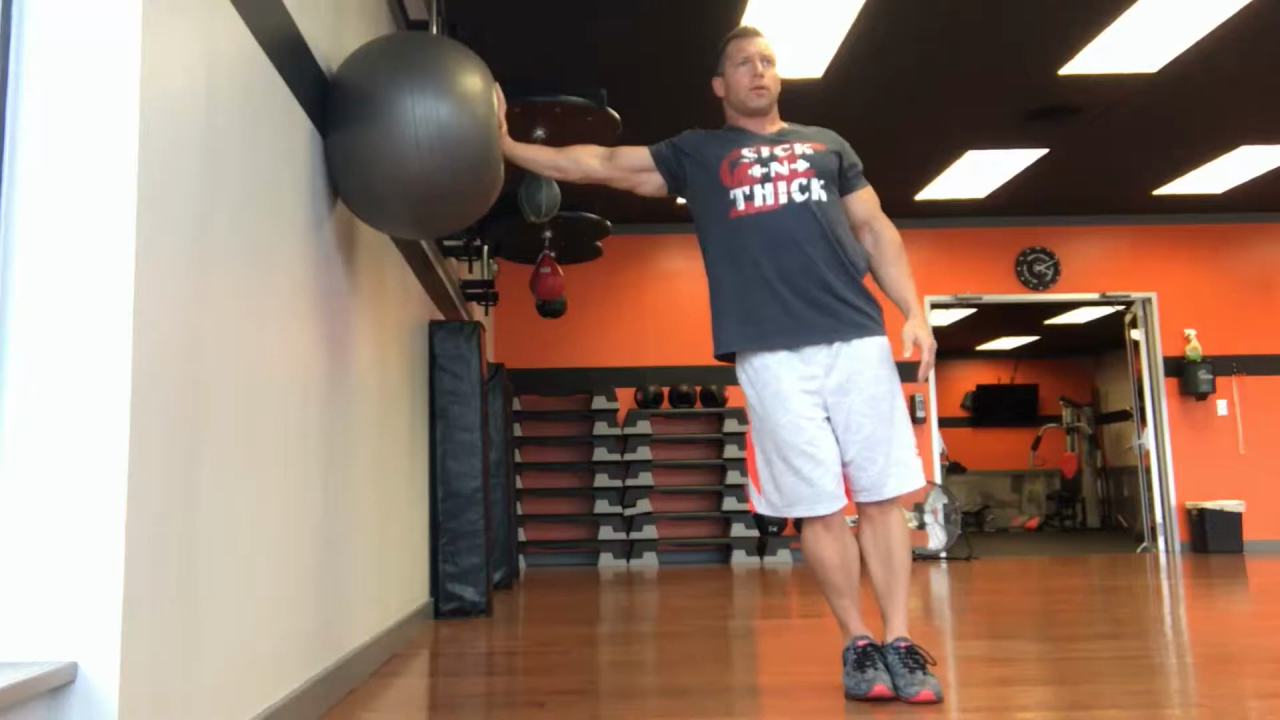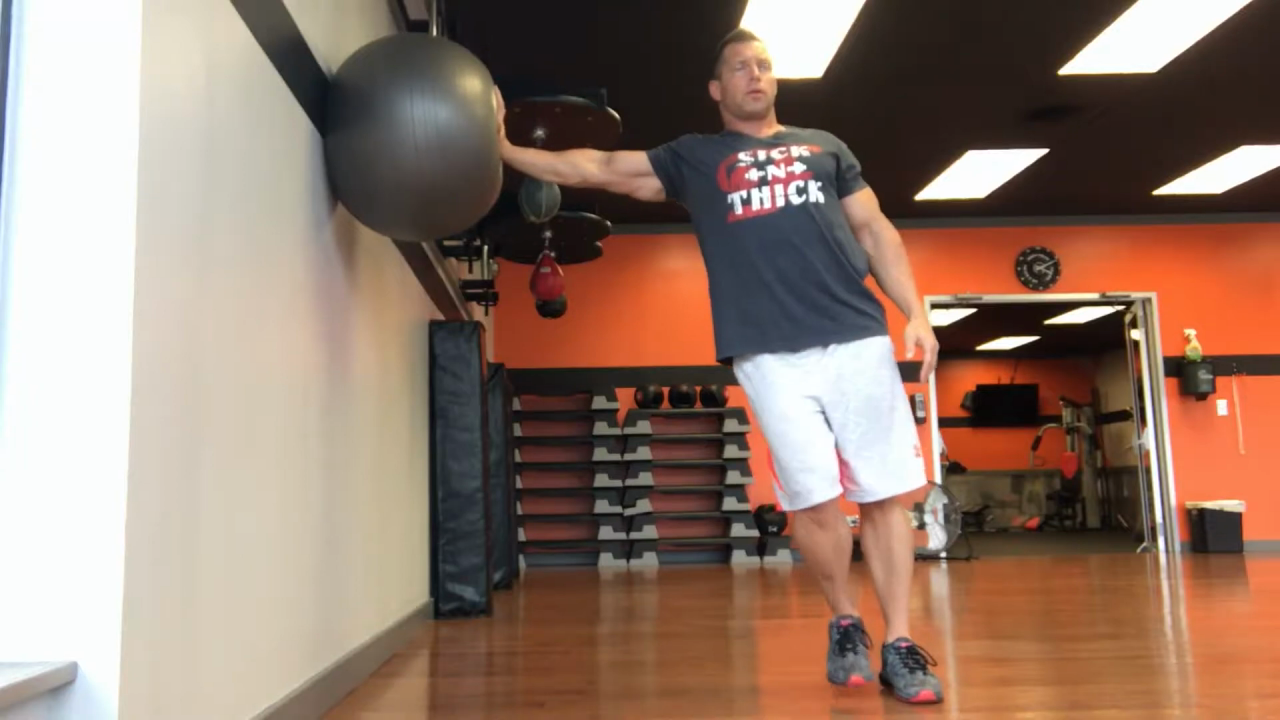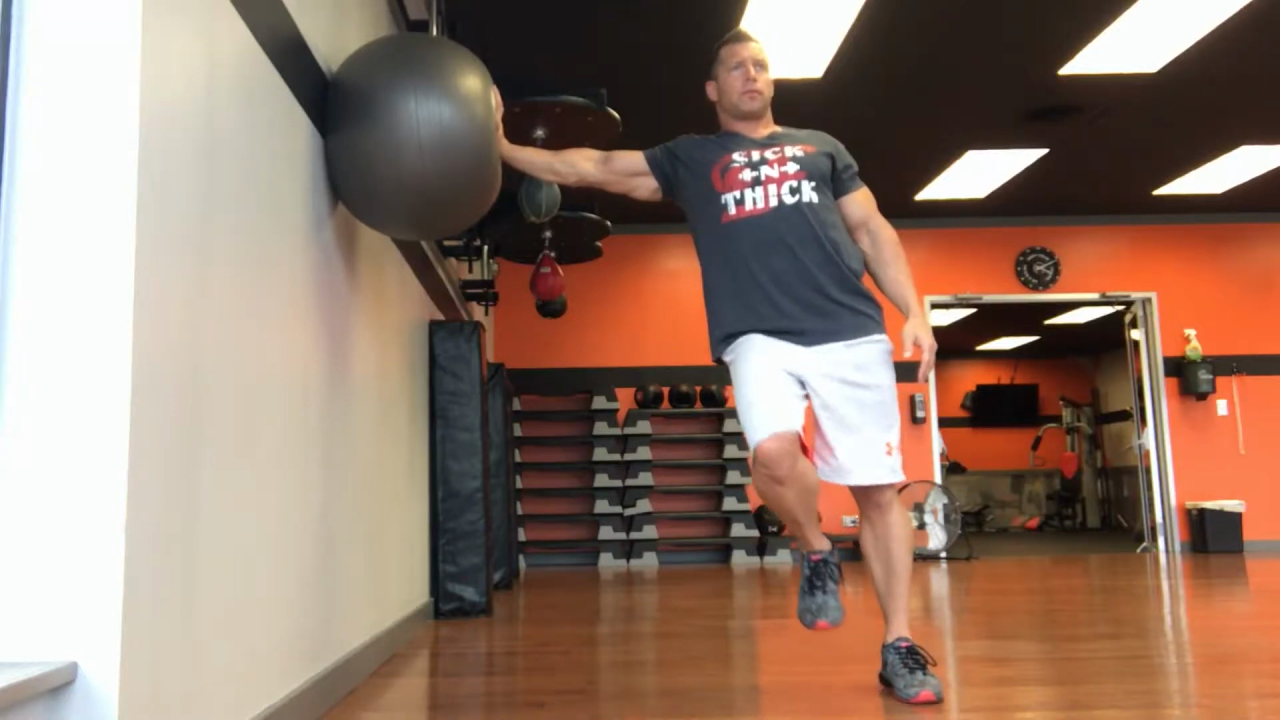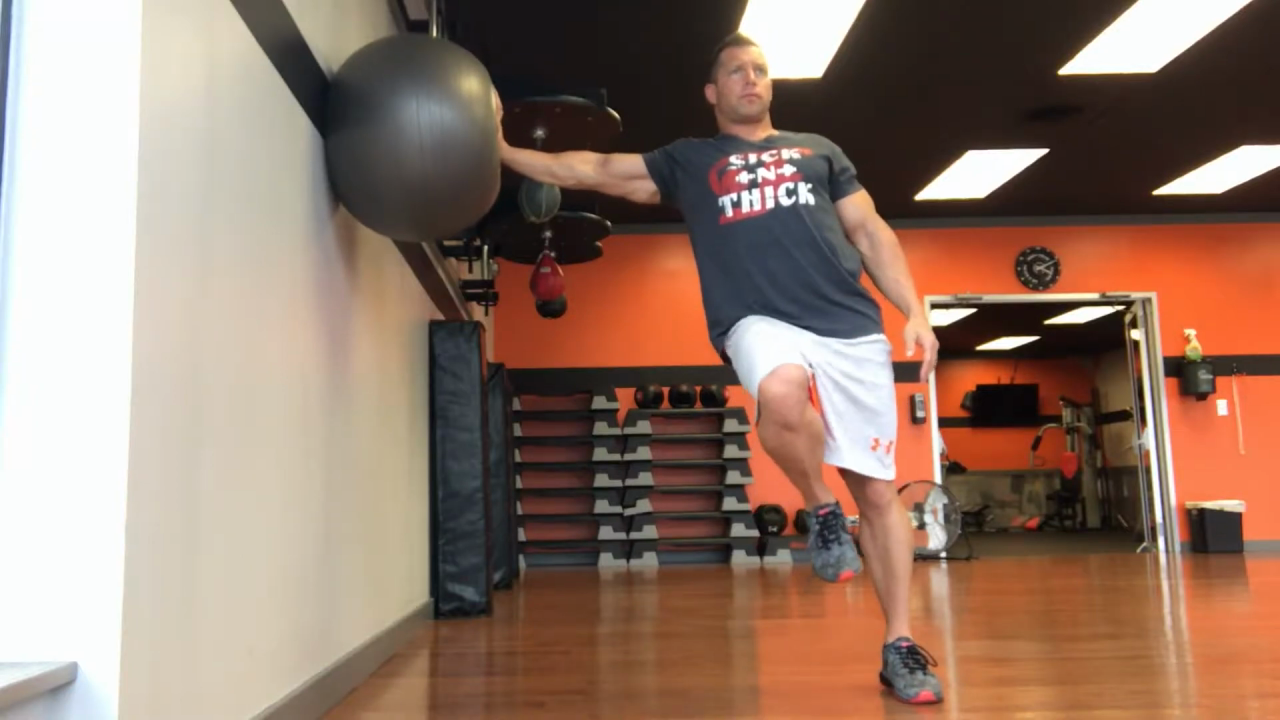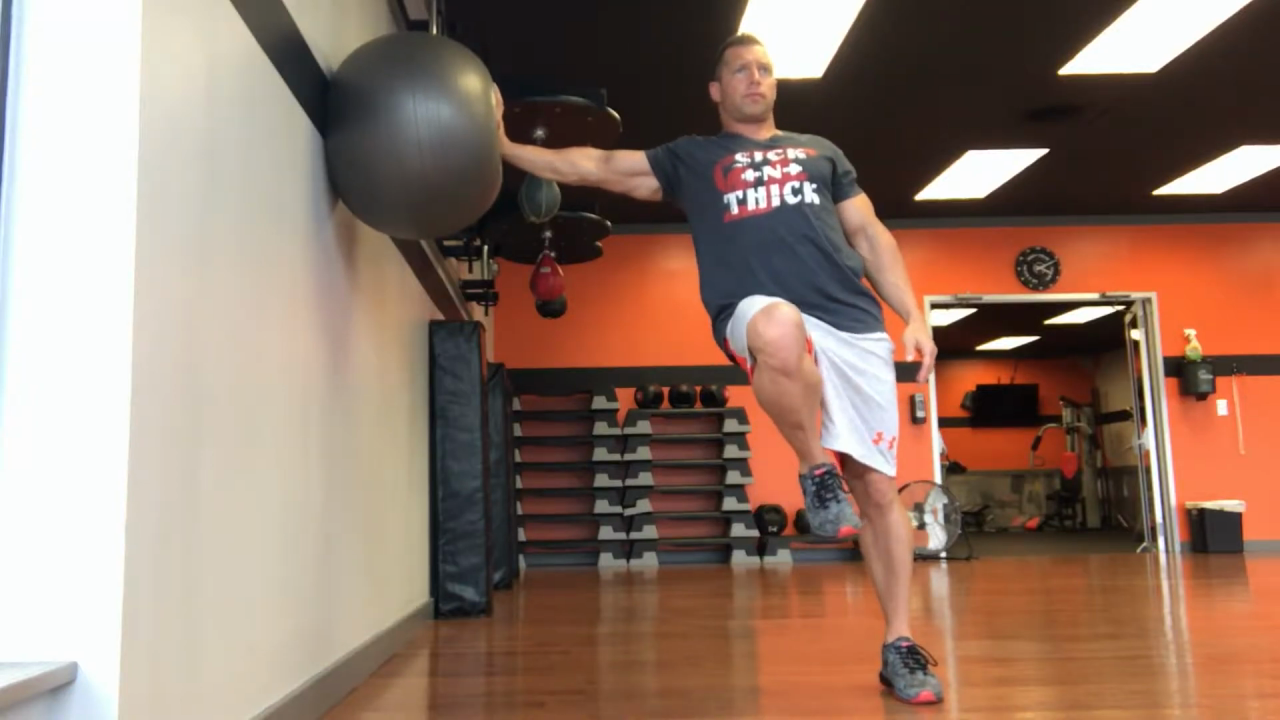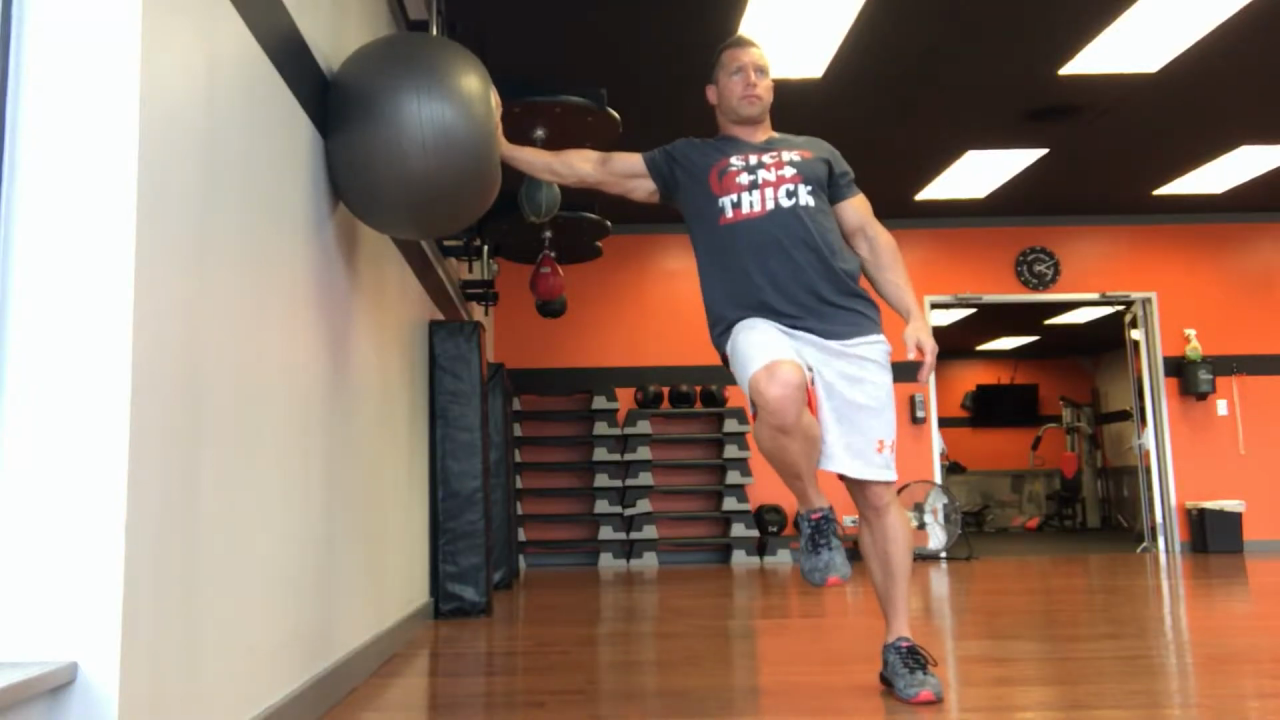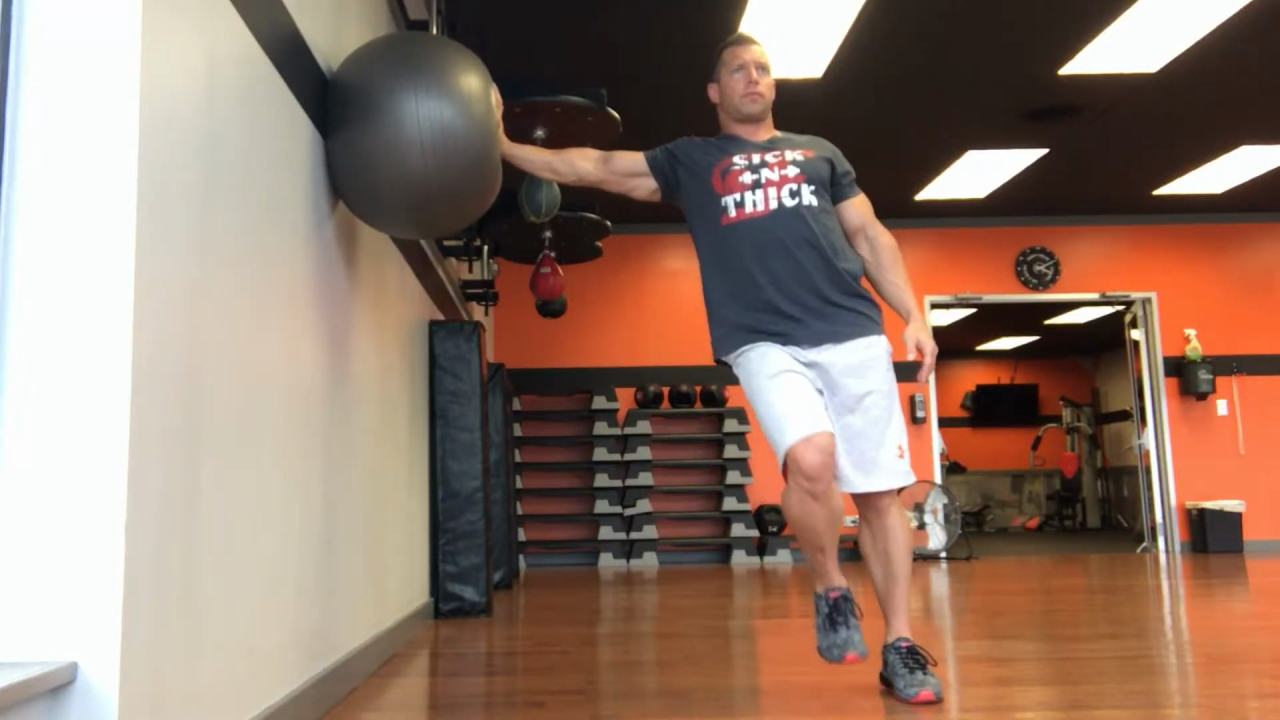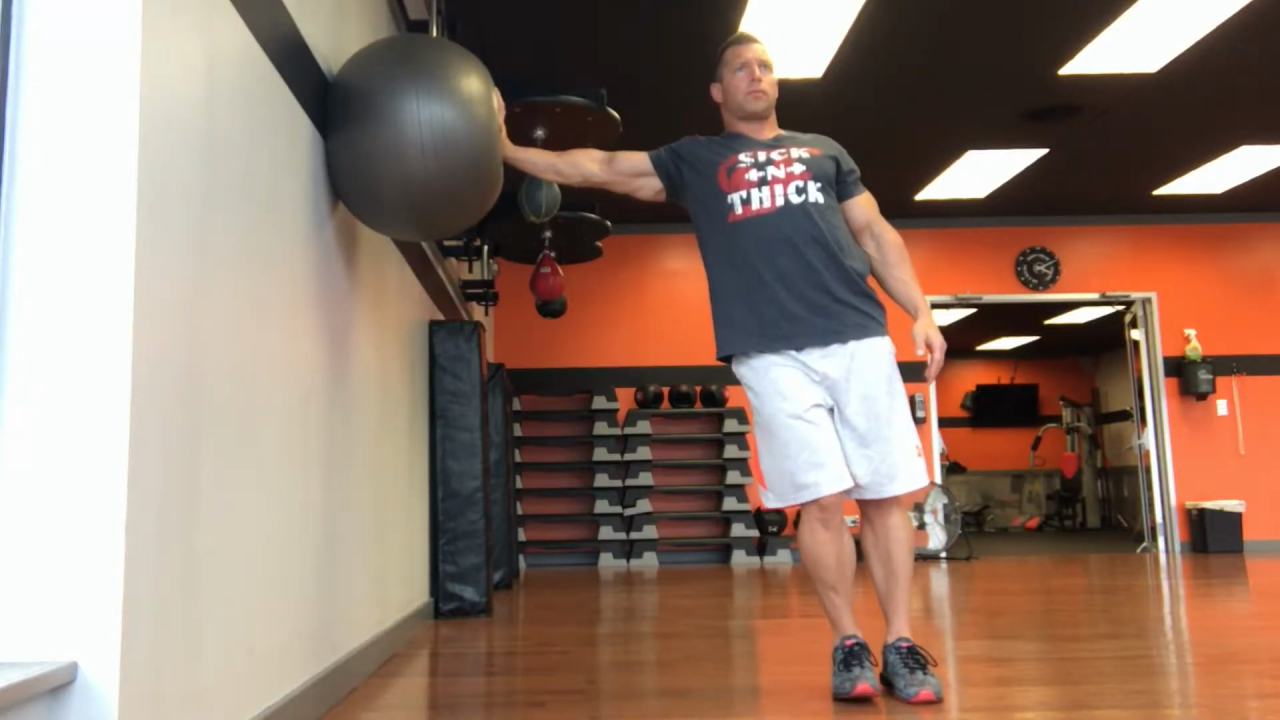
dt=0.5s
person 1, frame 1
left shoulder: (827, 144)
right shoulder: (696, 153)
left elbow: (875, 230)
right elbow: (601, 163)
left wrist: (914, 313)
right wrist: (505, 145)
left hip: (858, 339)
right hip: (771, 352)
left knee: (882, 496)
right knee: (820, 506)
left ankle: (900, 644)
right ankle: (858, 645)
person 1, frame 2
left shoulder: (825, 145)
right shoulder: (694, 158)
left elbow: (875, 230)
right elbow: (599, 168)
left wrist: (915, 313)
right wrist: (504, 149)
left hip: (859, 339)
right hip: (770, 352)
left knee: (885, 495)
right knee: (815, 498)
left ankle: (900, 646)
right ankle: (844, 622)
person 1, frame 3
left shoulder: (821, 146)
right shoulder: (690, 158)
left elbow: (872, 231)
right elbow: (595, 167)
left wrist: (913, 312)
right wrist: (502, 148)
left hip: (853, 334)
right hip: (760, 339)
left knee: (878, 490)
right knee: (774, 454)
left ankle: (899, 645)
right ankle: (817, 556)
person 1, frame 4
left shoulder: (817, 149)
right shoulder: (687, 161)
left elbow: (870, 232)
right elbow: (594, 170)
left wrist: (914, 312)
right wrist: (502, 151)
left hip: (852, 330)
right hip: (761, 328)
left knee: (878, 489)
right knee: (782, 390)
left ankle: (900, 646)
right ankle: (824, 511)
person 1, frame 5
left shoulder: (821, 151)
right shoulder: (691, 158)
left elbow: (870, 236)
right elbow: (596, 166)
left wrist: (914, 317)
right wrist: (504, 146)
left hip: (857, 326)
right hip: (762, 322)
left knee: (879, 487)
right knee: (779, 327)
left ankle: (899, 646)
right ankle: (817, 473)
person 1, frame 6
left shoulder: (818, 152)
right shoulder: (687, 161)
left elbow: (869, 237)
right elbow: (594, 168)
left wrist: (914, 316)
right wrist: (501, 148)
left hip: (852, 331)
right hip: (760, 327)
left knee: (877, 490)
right knee: (779, 395)
left ankle: (899, 646)
right ankle: (815, 515)
person 1, frame 7
left shoulder: (820, 152)
right shoulder: (690, 160)
left elbow: (869, 237)
right elbow: (596, 167)
left wrist: (913, 316)
right wrist: (504, 146)
left hip: (855, 336)
right hip: (765, 343)
left knee: (880, 492)
right knee: (811, 462)
left ankle: (900, 646)
right ankle: (831, 590)
person 1, frame 8
left shoulder: (824, 150)
right shoulder: (694, 160)
left elbow: (876, 234)
right elbow: (601, 168)
left wrist: (921, 313)
right wrist: (506, 150)
left hip: (860, 339)
right hip: (771, 352)
left knee: (885, 495)
right knee: (822, 500)
left ankle: (901, 646)
right ankle: (848, 645)
